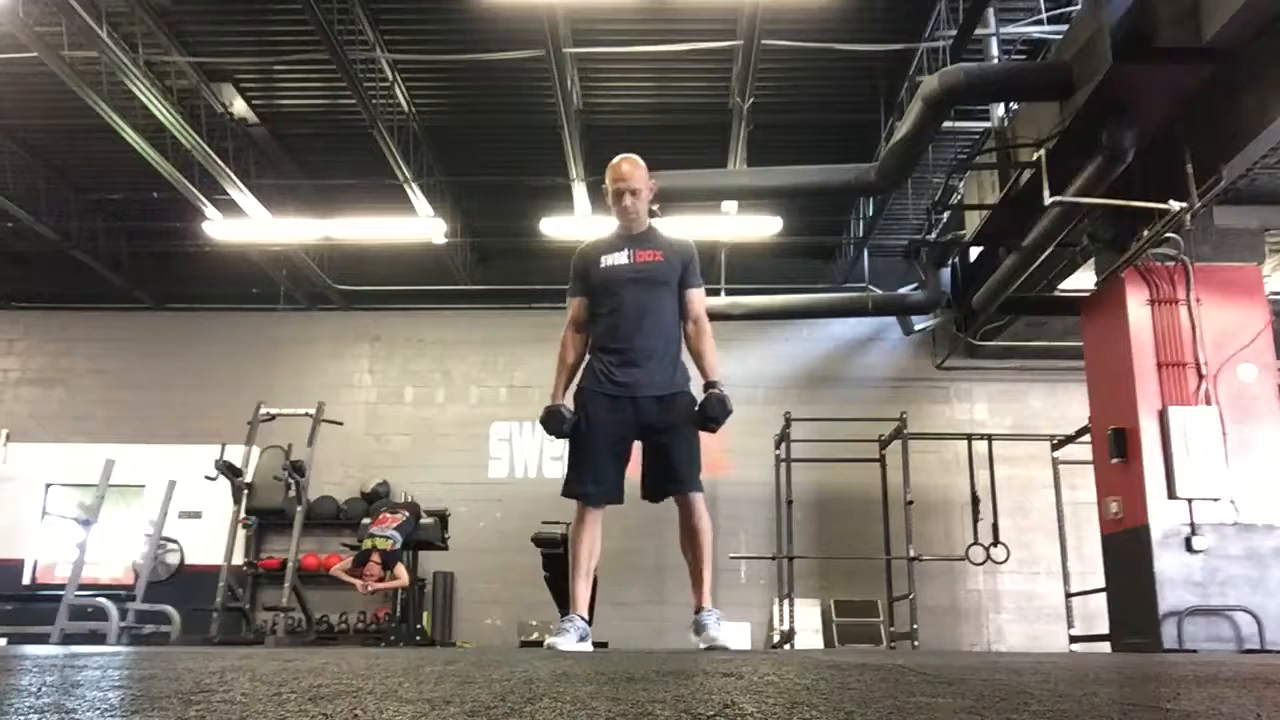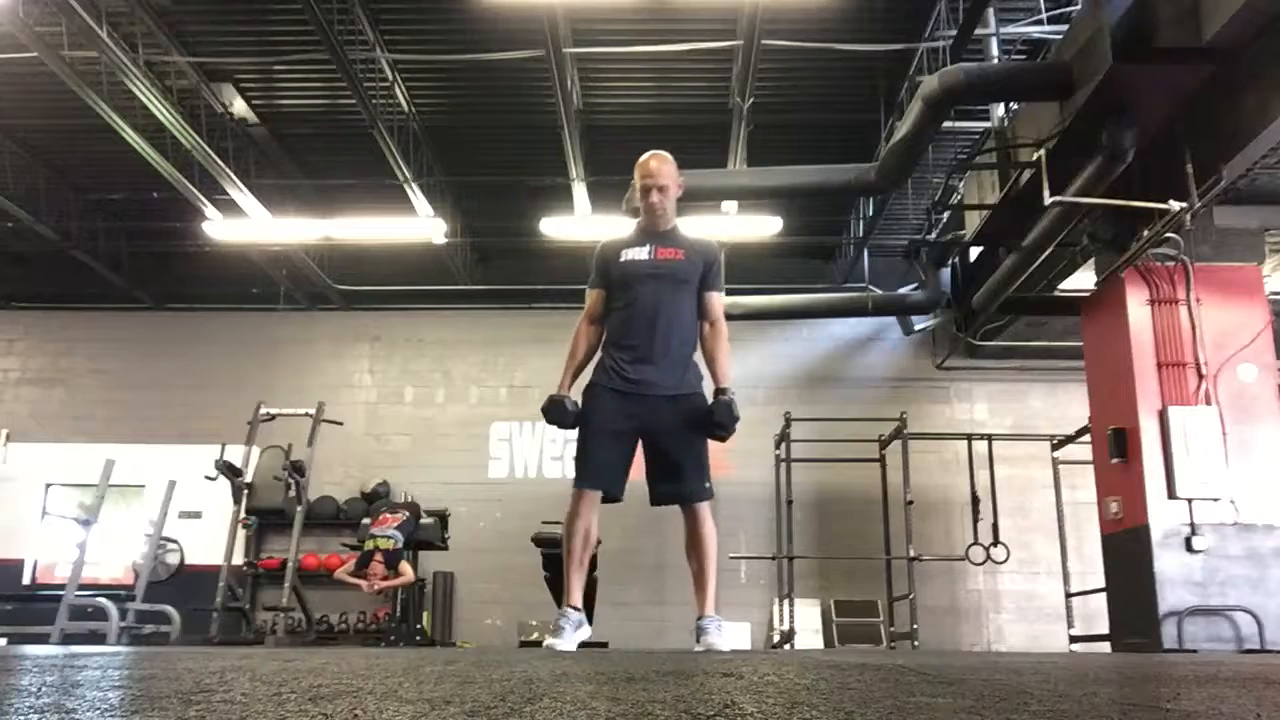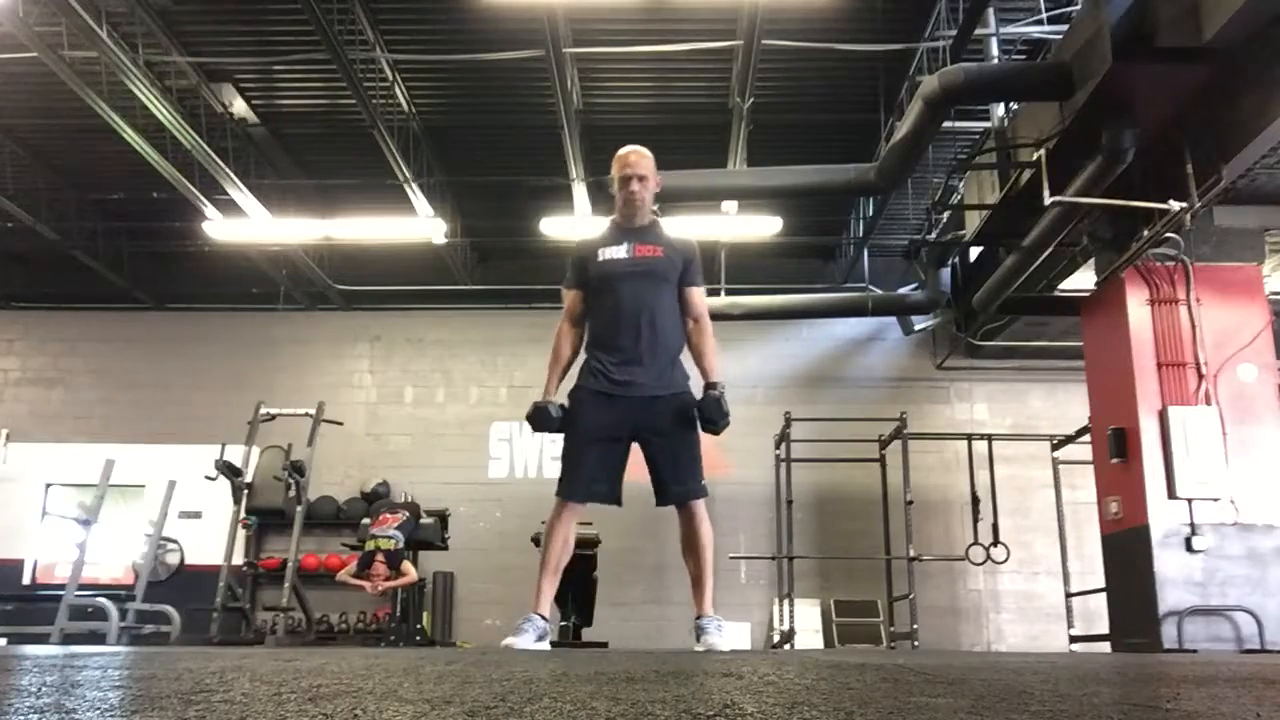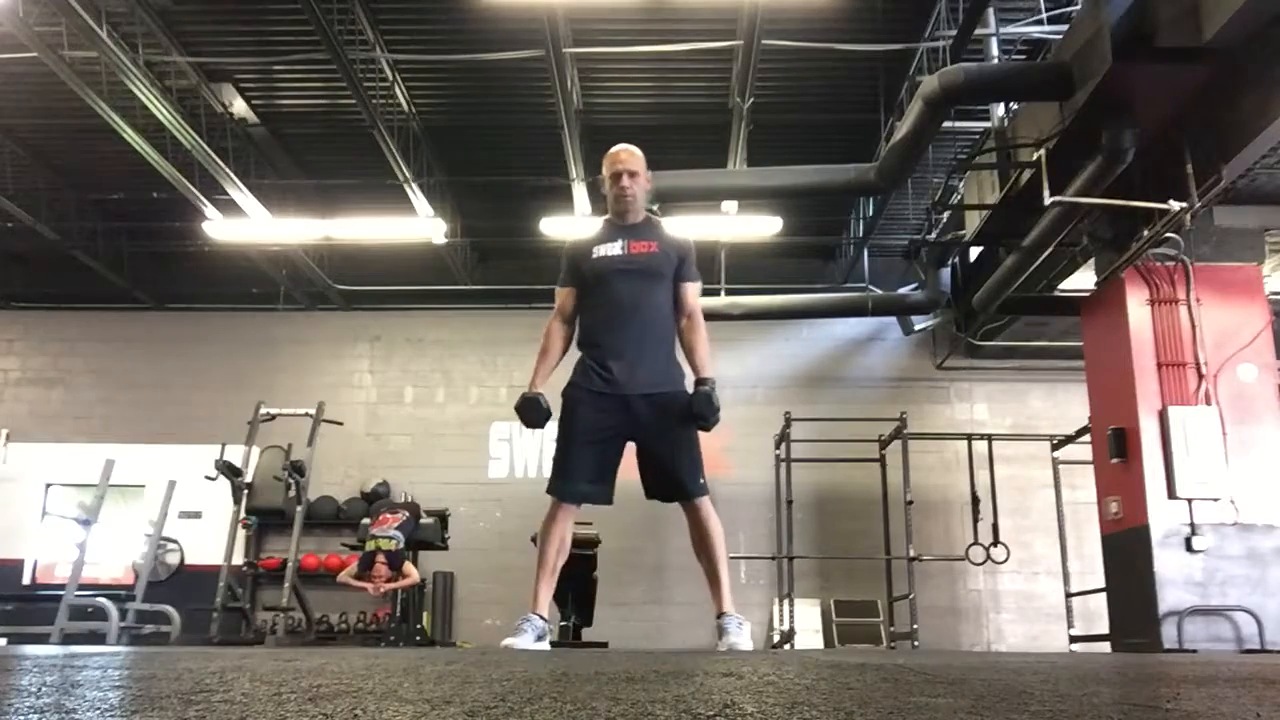
dt=0.3s
person 1, frame 1
left shoulder: (680, 251)
right shoulder: (589, 256)
left elbow: (696, 321)
right elbow: (576, 330)
left wrist: (713, 383)
right wrist: (558, 395)
left hip: (667, 392)
right hip: (602, 395)
left knee: (690, 495)
right knee: (590, 502)
left ankle: (704, 611)
right ankle: (577, 620)
person 1, frame 2
left shoulder: (702, 252)
right shoulder: (610, 251)
left elbow: (712, 325)
right elbow: (591, 322)
left wrist: (723, 389)
right wrist: (564, 385)
left hip: (677, 394)
right hip: (612, 388)
left knee: (696, 502)
right knee: (586, 492)
left ankle: (706, 621)
right ankle: (572, 614)
person 1, frame 3
left shoulder: (681, 249)
right shoulder: (588, 251)
left elbow: (697, 320)
right elbow: (571, 325)
left wrist: (714, 385)
right wrist: (549, 391)
left hip: (666, 393)
right hip: (599, 393)
left knee: (691, 501)
right knee: (570, 500)
left ankle: (706, 620)
right ankle: (538, 619)
person 1, frame 4
left shoulder: (675, 245)
right shoulder: (581, 250)
left elbow: (689, 317)
right elbow: (562, 320)
left wrist: (705, 380)
right wrist: (535, 385)
left hip: (662, 392)
right hip: (593, 393)
left knee: (696, 498)
right knee: (565, 500)
left ankle: (728, 618)
right ankle: (537, 620)
